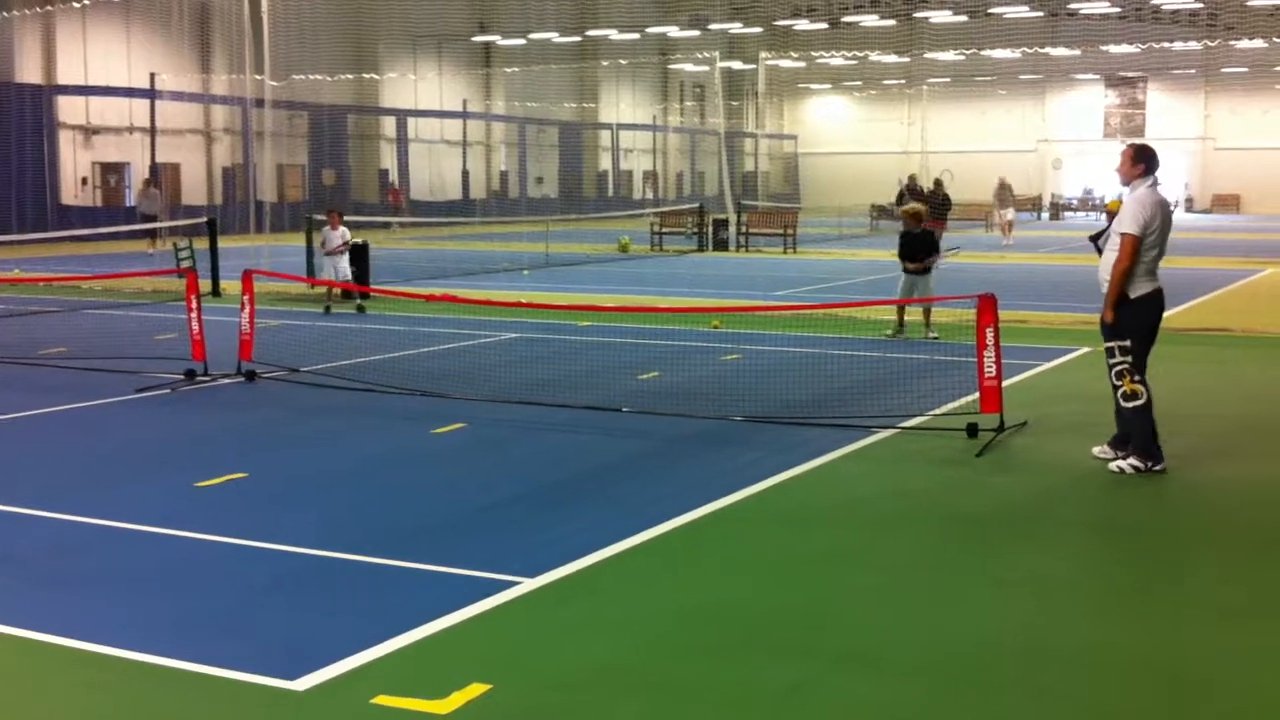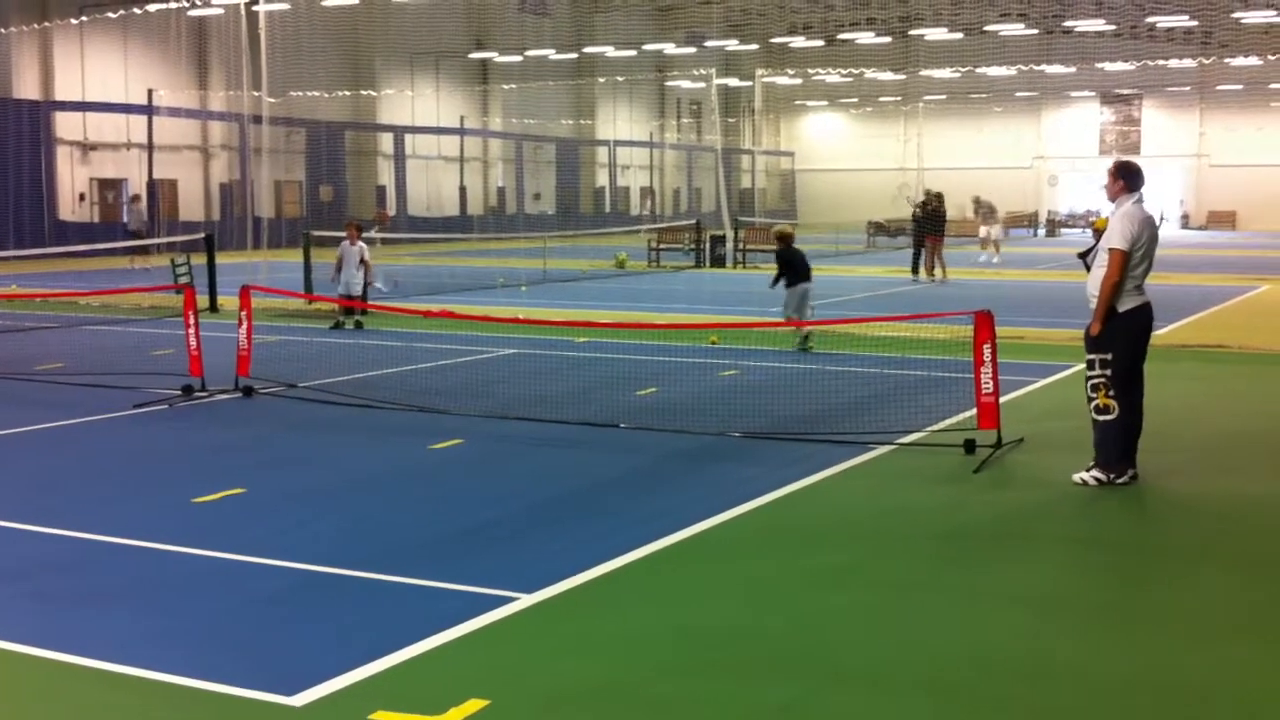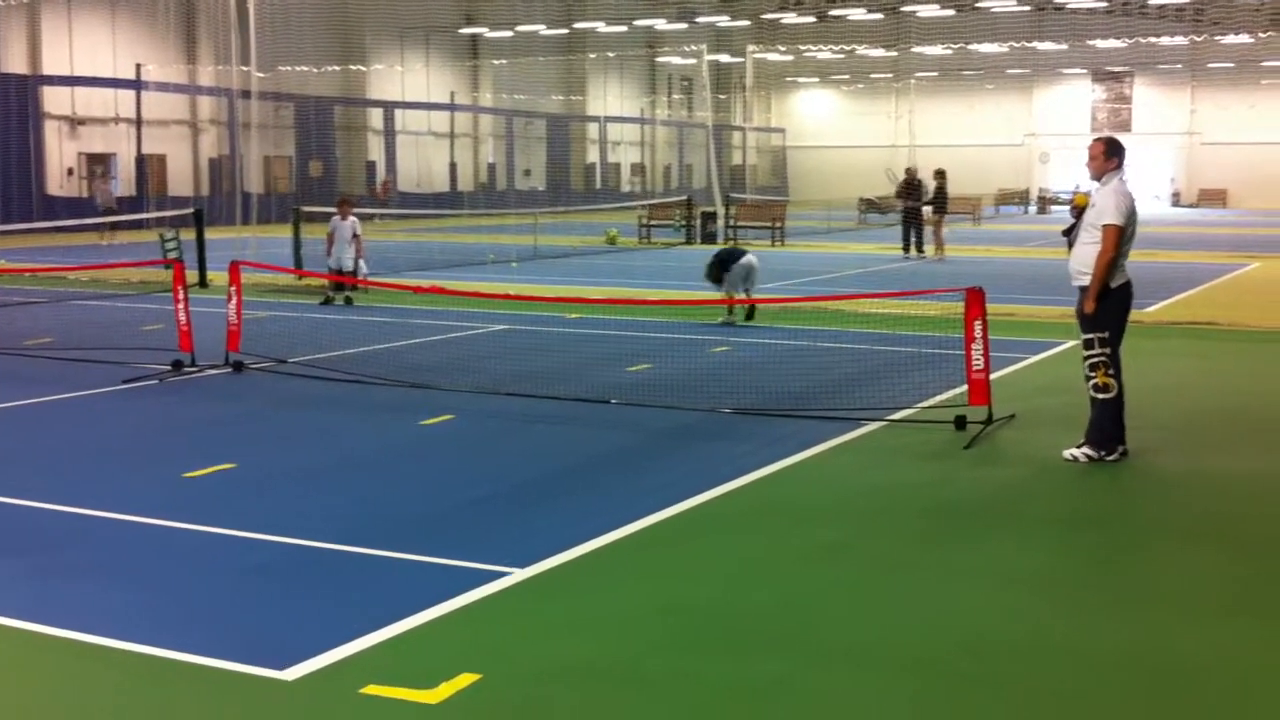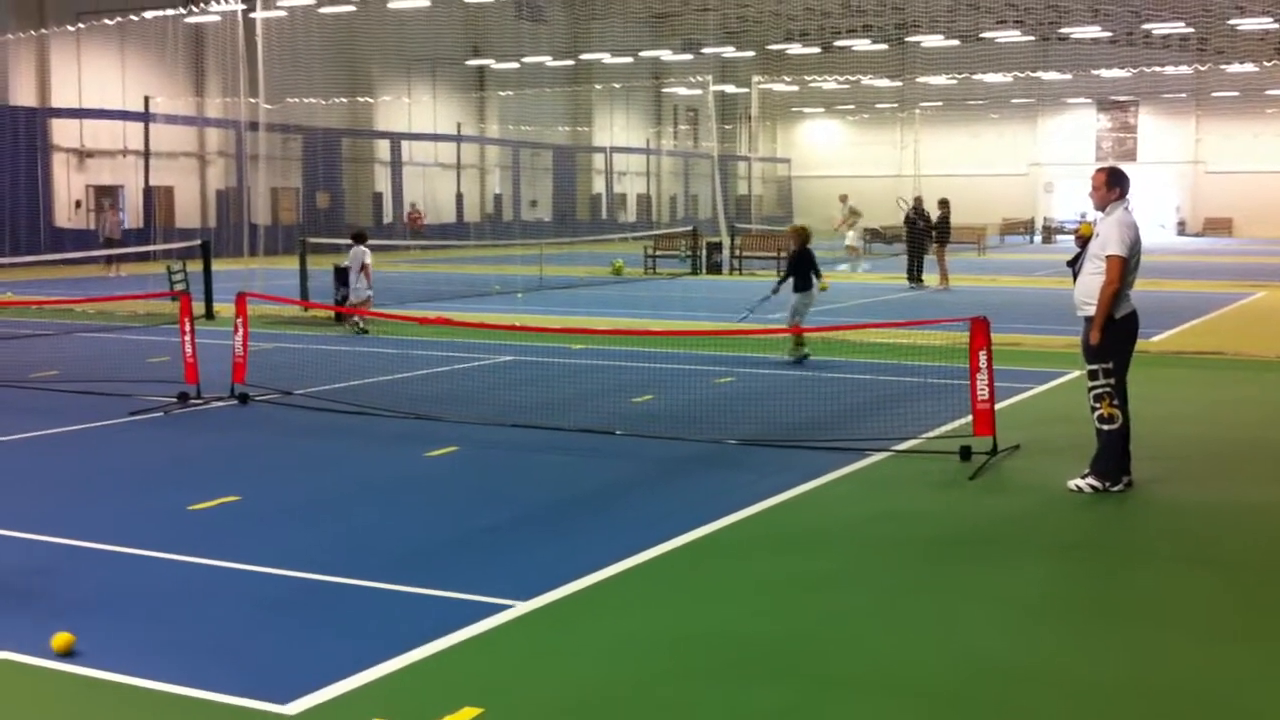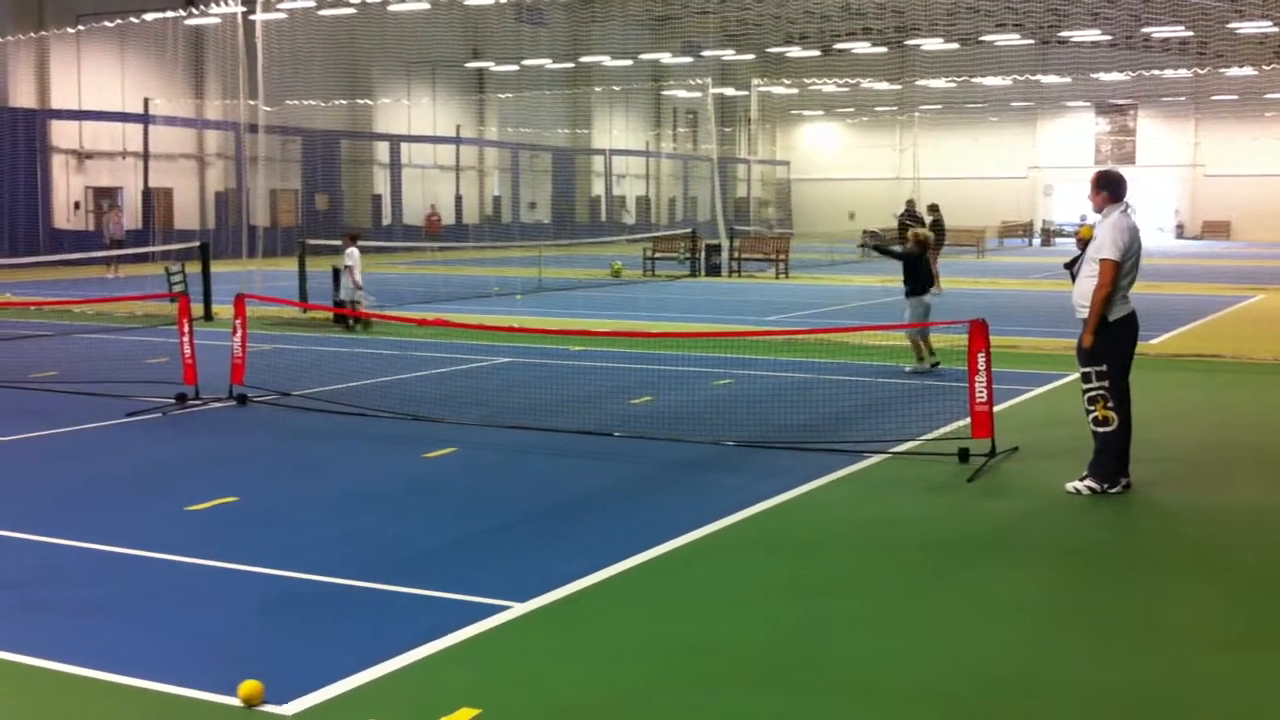
dt=1s
person 1, frame 1
left shoulder: (1137, 202)
right shoulder: (1158, 202)
left elbow: (1125, 261)
left wrist: (1109, 305)
right wrist: (1117, 223)
left hip: (1130, 300)
right hip: (1146, 296)
left knee: (1126, 377)
right knee: (1127, 374)
left ankle: (1146, 454)
right ankle: (1125, 442)
person 1, frame 2
left shoulder: (1124, 218)
right shoulder: (1143, 217)
left elbow: (1114, 276)
left wrist: (1098, 319)
right wrist: (1104, 240)
left hip: (1117, 316)
right hip: (1135, 311)
left knee: (1104, 391)
right knee: (1127, 390)
left ankle: (1111, 467)
right ankle: (1123, 462)
person 1, frame 3
left shoulder: (1113, 194)
right shoulder: (1105, 191)
left elbow: (1108, 251)
left wrist: (1092, 296)
right wrist: (1082, 217)
left hip: (1104, 292)
right hip: (1100, 290)
left knee: (1100, 368)
right knee: (1103, 367)
left ankle: (1103, 444)
right ankle: (1110, 439)
person 1, frame 4
left shoulder: (1117, 223)
right shoulder: (1111, 220)
left elbow: (1113, 282)
left wrist: (1097, 328)
right wrist: (1086, 245)
left hip: (1109, 323)
right hip: (1107, 322)
left knee: (1105, 398)
right knee: (1110, 398)
left ankle: (1108, 474)
right ankle: (1115, 469)
person 1, frame 5
left shoulder: (1112, 226)
right shoulder: (1122, 223)
left elbow: (1105, 286)
left wrist: (1089, 331)
right wrist: (1088, 247)
left hip: (1106, 325)
right hip: (1118, 322)
left knee: (1102, 402)
right knee: (1114, 400)
left ankle: (1106, 476)
right ankle: (1114, 471)
